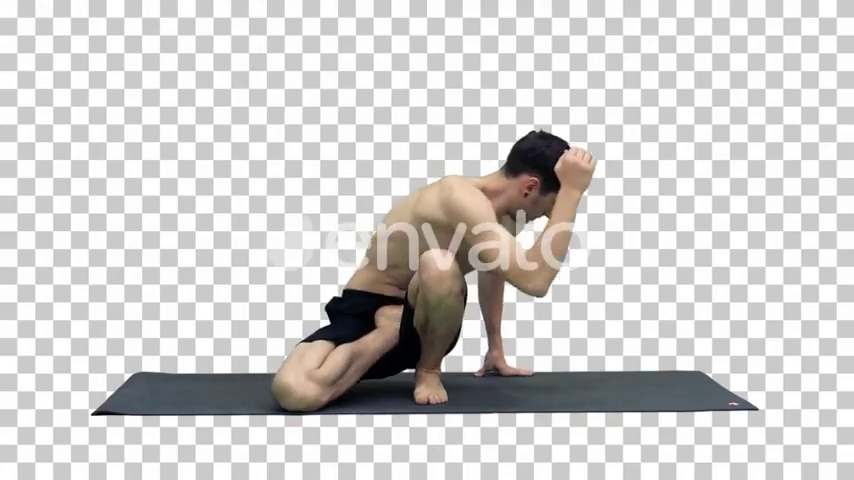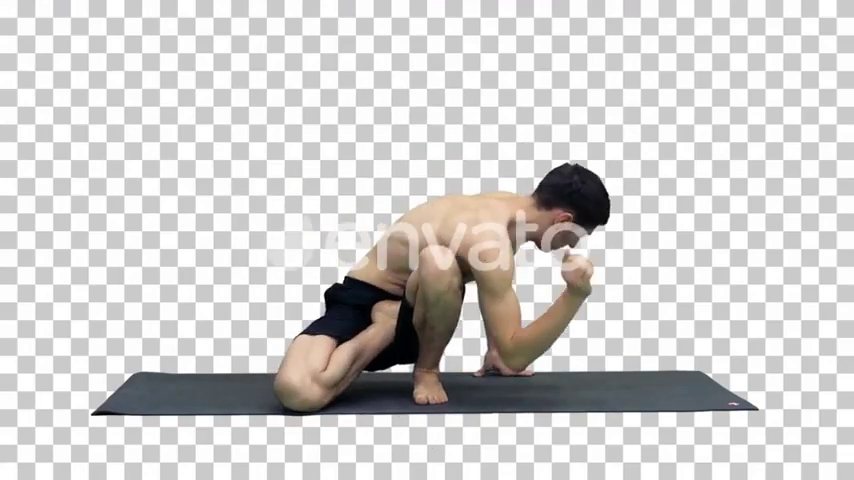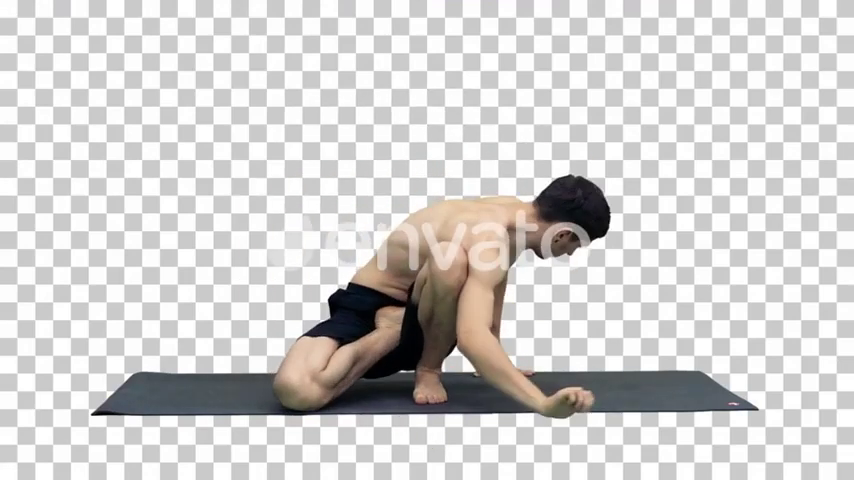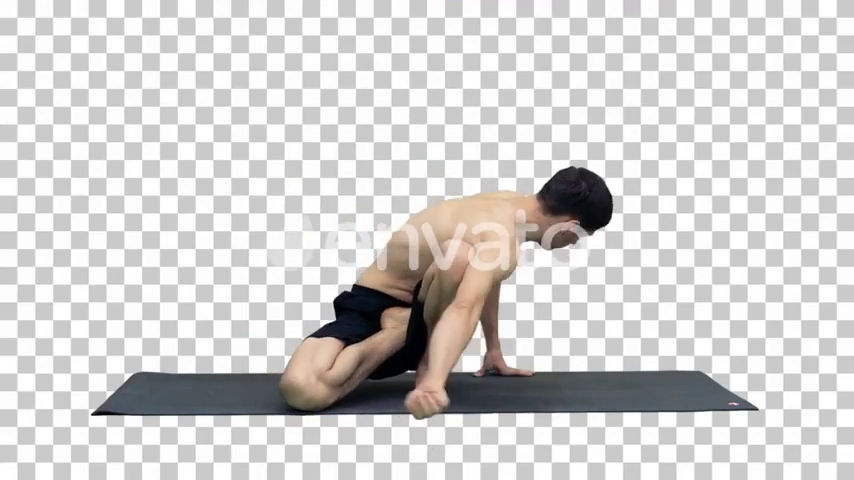
dt=0.3s
person 1, frame 1
left shoulder: (503, 213)
right shoulder: (462, 198)
left elbow: (494, 273)
right elbow: (533, 280)
left wrist: (496, 350)
right wrist: (572, 192)
left hip: (424, 322)
right hip: (363, 314)
right knee: (292, 392)
left ankle: (428, 369)
person 1, frame 2
left shoulder: (512, 209)
right shoulder: (489, 239)
left elbow: (492, 289)
right elbow: (515, 356)
left wrist: (494, 350)
right wrist: (575, 295)
left hip: (413, 309)
right hip: (363, 303)
right knee: (297, 391)
left ankle: (427, 370)
person 1, frame 3
left shoulder: (512, 214)
right shoulder: (488, 242)
left elbow: (492, 285)
right elbow: (471, 339)
left wrist: (495, 354)
right wrist: (544, 403)
left hip: (420, 319)
right hip: (366, 309)
right knee: (295, 390)
left ankle: (428, 370)
person 1, frame 4
left shoulder: (508, 202)
right shoulder: (502, 241)
right elbow: (462, 312)
left wrist: (493, 350)
right wrist: (435, 382)
left hip: (420, 307)
right hip: (371, 310)
left ankle: (427, 366)
